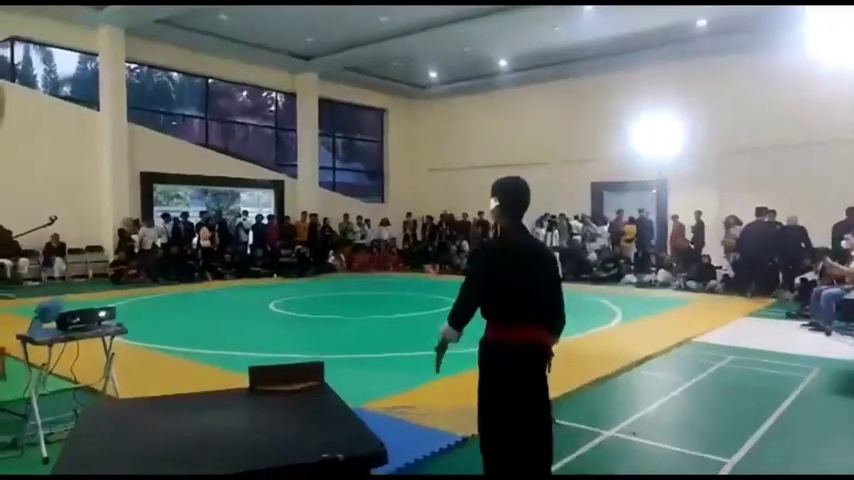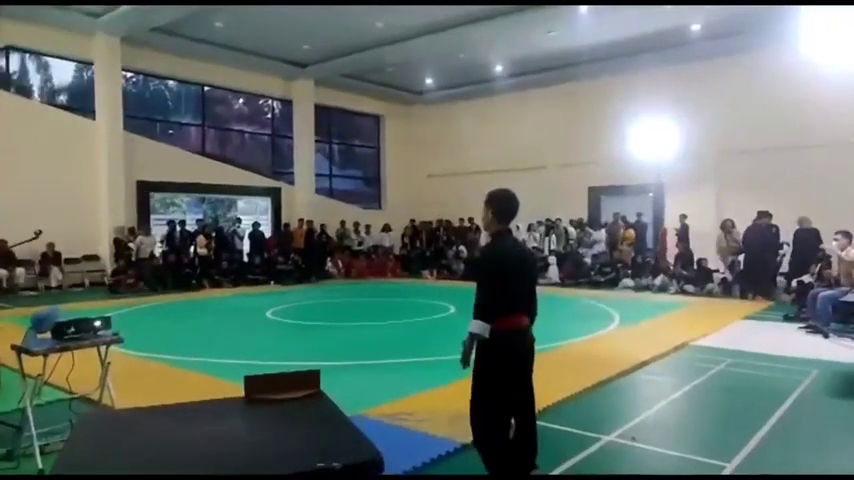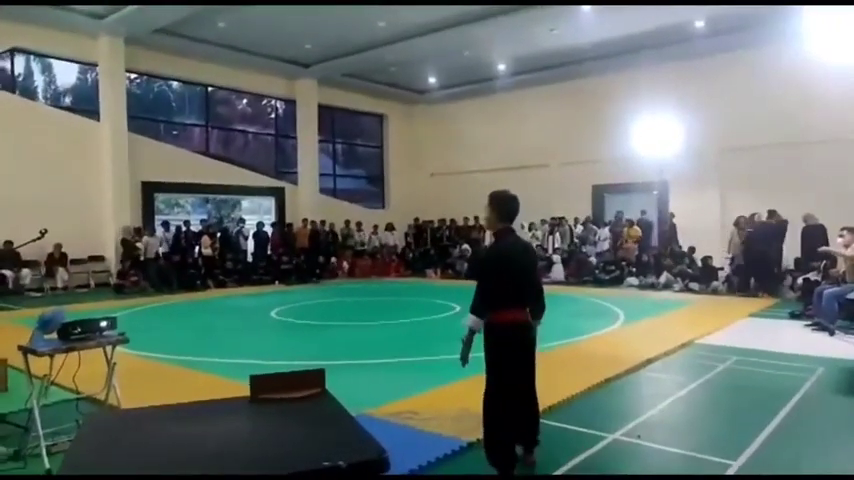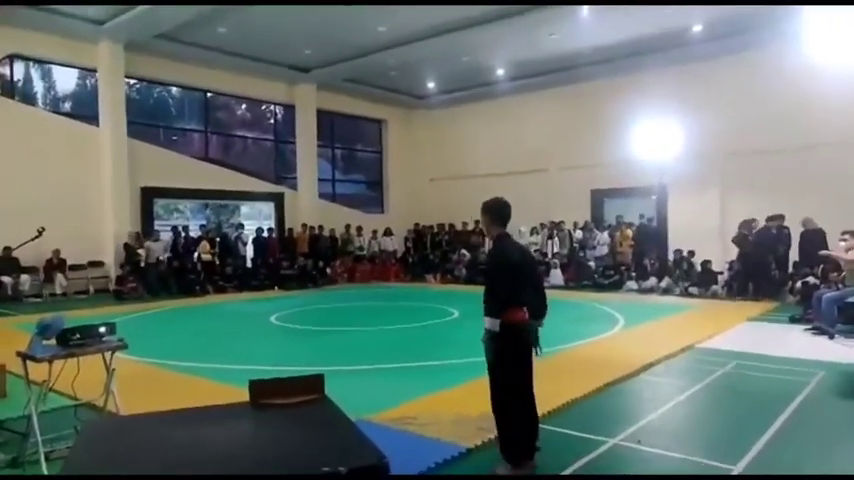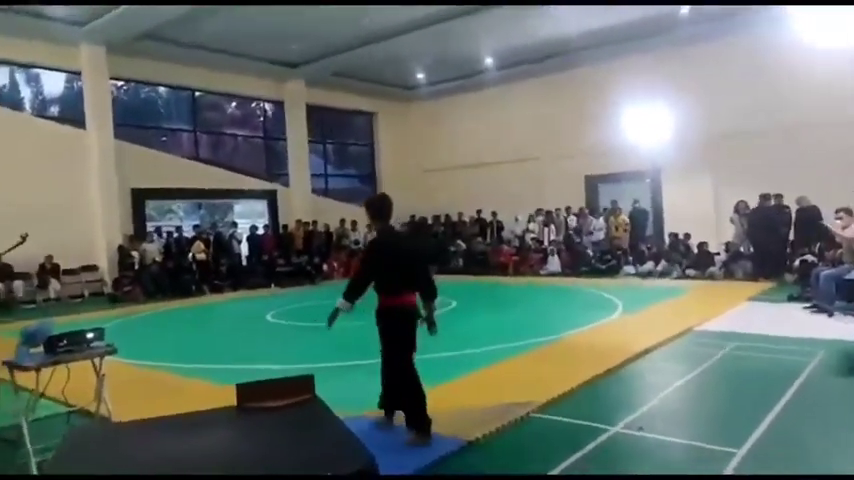
dt=1s
person 1, frame 1
left shoulder: (489, 251)
right shoulder: (542, 252)
left elbow: (469, 298)
right elbow: (555, 306)
left wrist: (446, 337)
right wrist: (549, 342)
left hip: (499, 349)
right hip: (534, 349)
left knee: (498, 428)
right knee: (536, 424)
person 1, frame 2
left shoulder: (490, 253)
right shoulder: (524, 252)
left elbow: (485, 302)
left wrist: (472, 338)
left hip: (497, 339)
right hip: (522, 336)
left knee: (488, 410)
right knee: (522, 405)
left ankle: (500, 467)
right ankle: (523, 467)
person 1, frame 3
left shoulder: (494, 252)
right shoulder: (526, 248)
left elbow: (484, 298)
right elbow: (536, 292)
left wrist: (470, 334)
right wrist: (533, 321)
left hip: (501, 330)
right hip: (524, 327)
left knee: (499, 397)
right knee: (524, 389)
left ankle: (504, 464)
right ankle: (528, 448)
person 1, frame 4
left shoulder: (497, 254)
right shoulder: (521, 251)
left elbow: (495, 299)
right elbow: (536, 291)
left wrist: (489, 334)
right wrist: (534, 325)
left hip: (504, 331)
right hip: (522, 328)
left knee: (503, 397)
right knee: (521, 392)
left ankle: (517, 461)
right ankle: (526, 454)
person 1, frame 5
left shoulder: (377, 246)
right shoulder: (408, 242)
left elbow: (361, 279)
right elbow: (425, 278)
left wrist: (340, 307)
right wrist: (429, 311)
left hip: (391, 311)
right hip: (409, 308)
left knee: (402, 367)
right knee: (394, 362)
left ankle: (422, 428)
right ankle: (388, 411)
